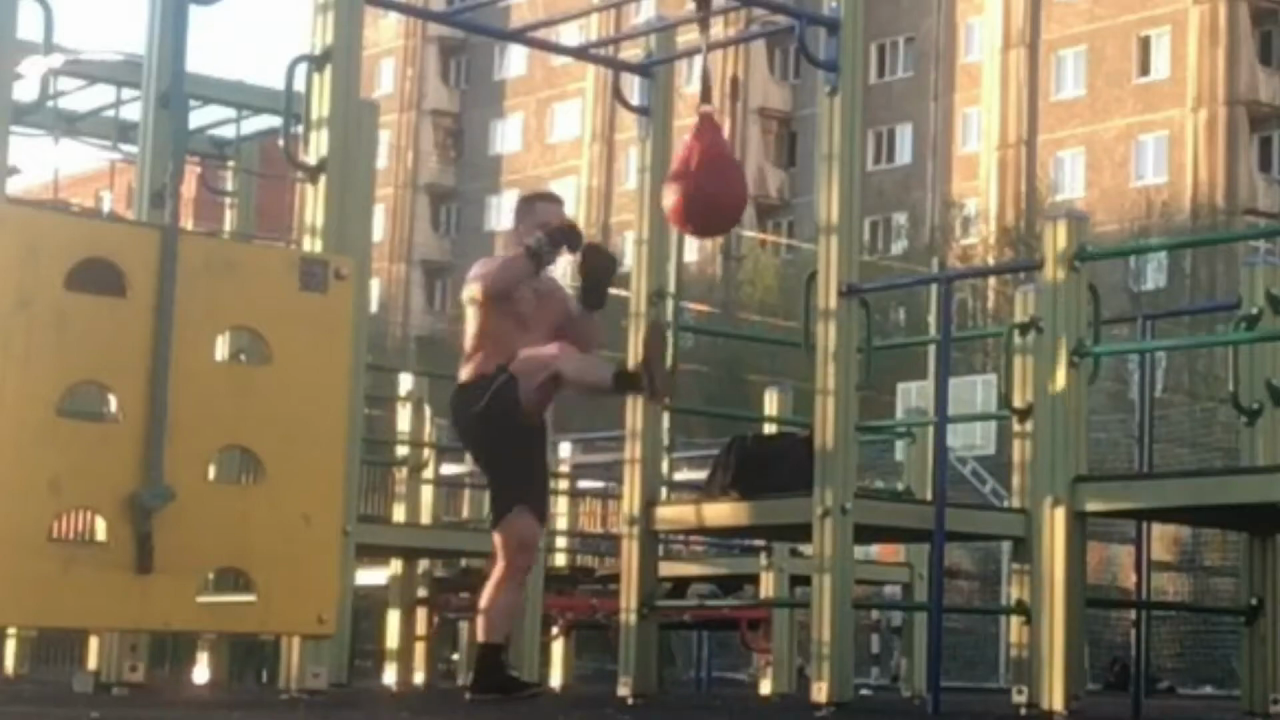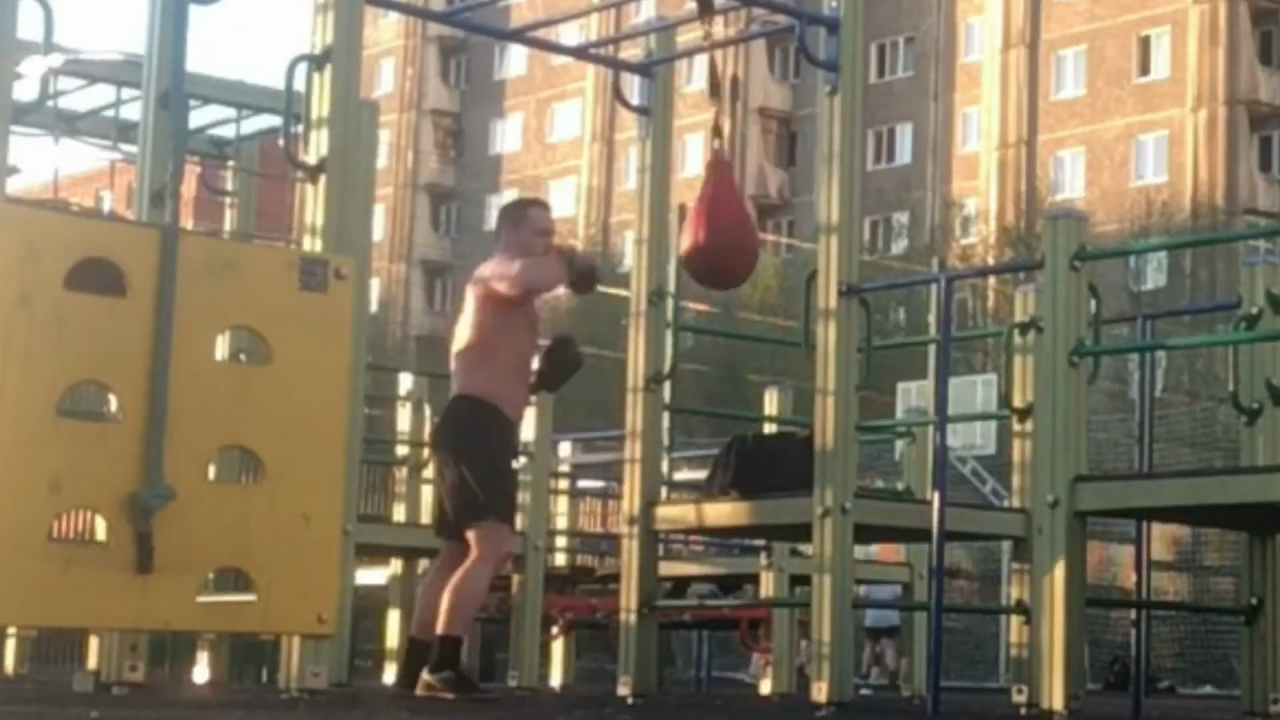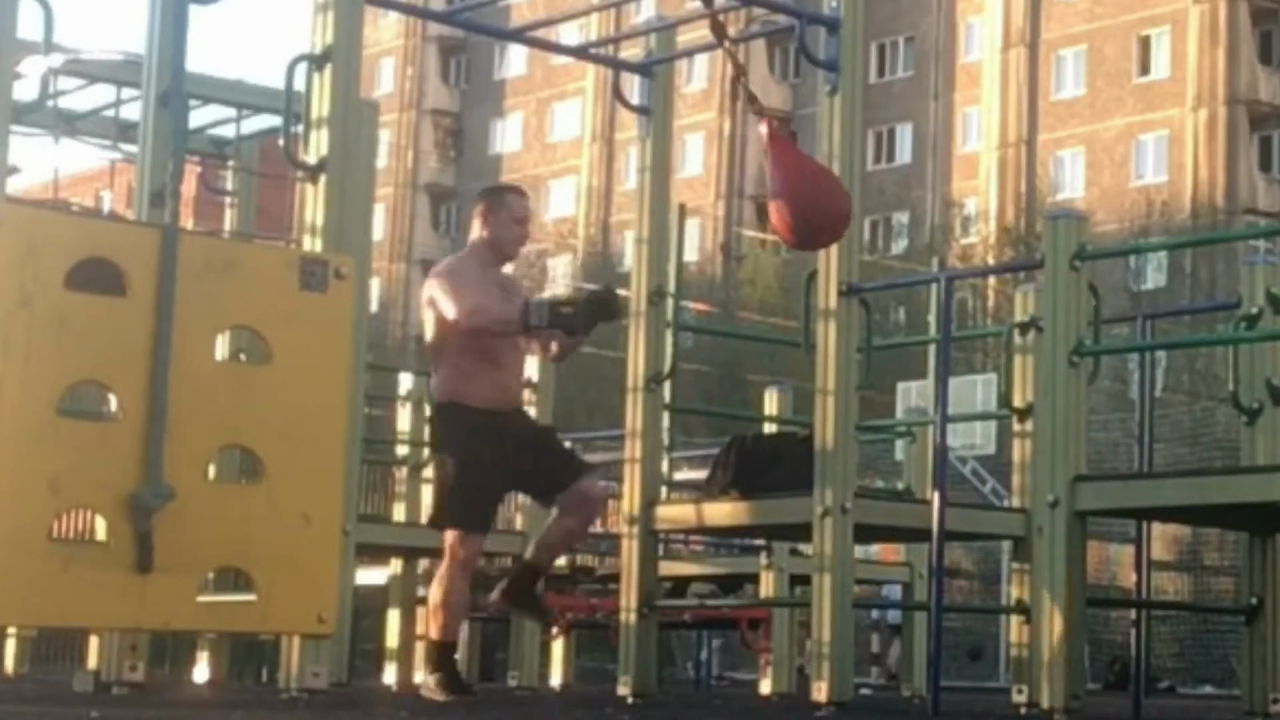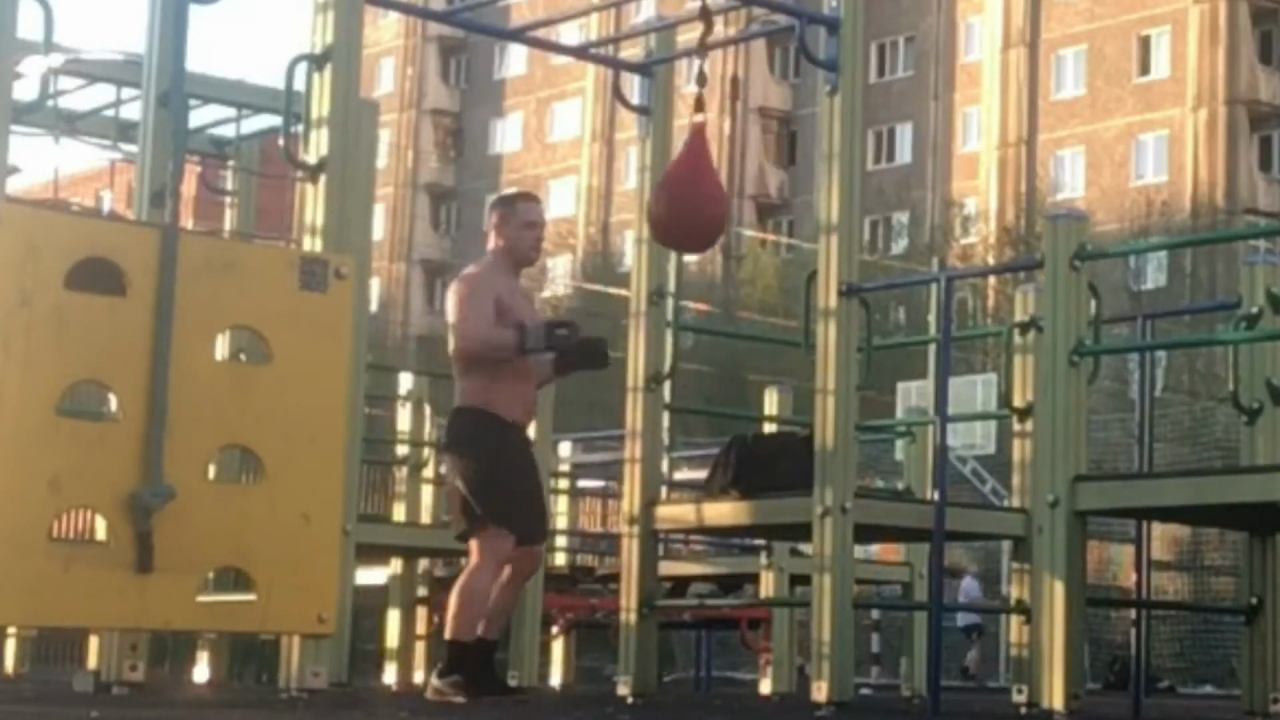
dt=1s
person 1, frame 1
left shoulder: (552, 292)
right shoulder: (491, 269)
left elbow: (588, 345)
right elbow: (481, 294)
left wrist: (593, 297)
right wrist: (538, 249)
left hip: (518, 421)
right hip: (484, 404)
left knee: (519, 548)
right knee: (554, 355)
left ankle: (488, 672)
right ankle: (640, 380)
person 1, frame 2
left shoulder: (513, 301)
right shoulder: (497, 270)
left elbow: (520, 377)
right elbow: (532, 278)
left wrist: (553, 366)
right wrist: (569, 265)
left hip: (491, 434)
right hip: (472, 427)
left knee: (458, 552)
right knee: (492, 547)
left ankle: (416, 666)
right ankle: (441, 667)
person 1, frame 3
left shoulder: (509, 289)
right shoulder: (451, 274)
left elbow: (553, 349)
right elbow: (471, 318)
left wrist: (579, 319)
right wrist: (547, 313)
left hip: (512, 423)
right hip: (464, 427)
left knee: (591, 494)
right knee: (463, 551)
left ankle: (522, 582)
right ankle: (439, 668)
person 1, frame 4
left shoulder: (515, 295)
right shoulder: (476, 282)
right elbow: (465, 345)
left wrist: (567, 358)
right wrist: (538, 339)
left hip: (506, 440)
right hip: (481, 434)
left knee: (523, 557)
right knee: (492, 554)
left ankle: (477, 664)
right ankle: (449, 671)
